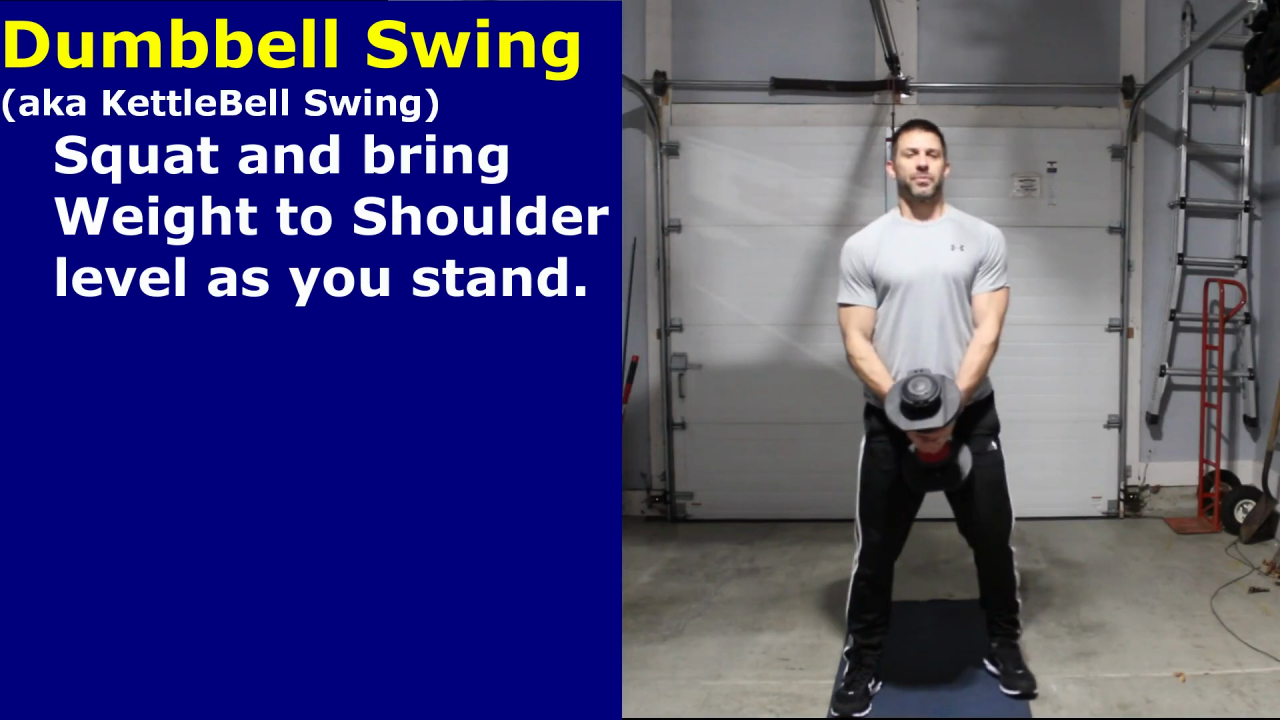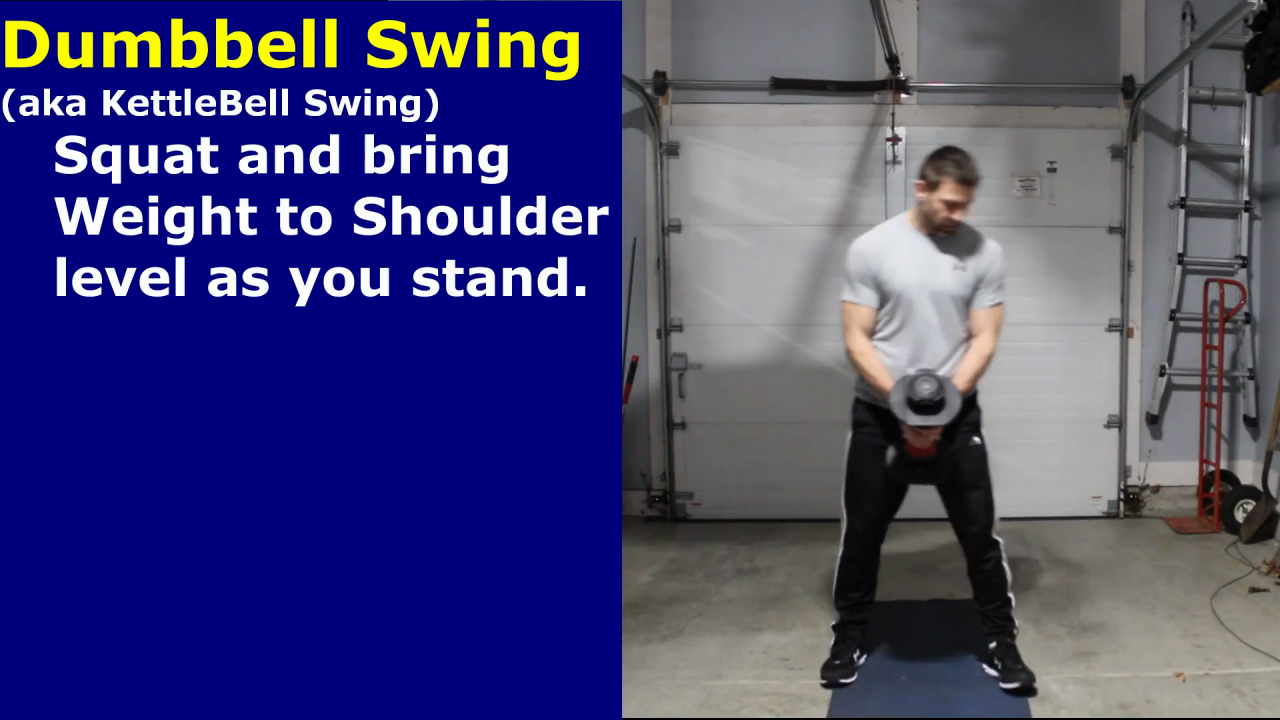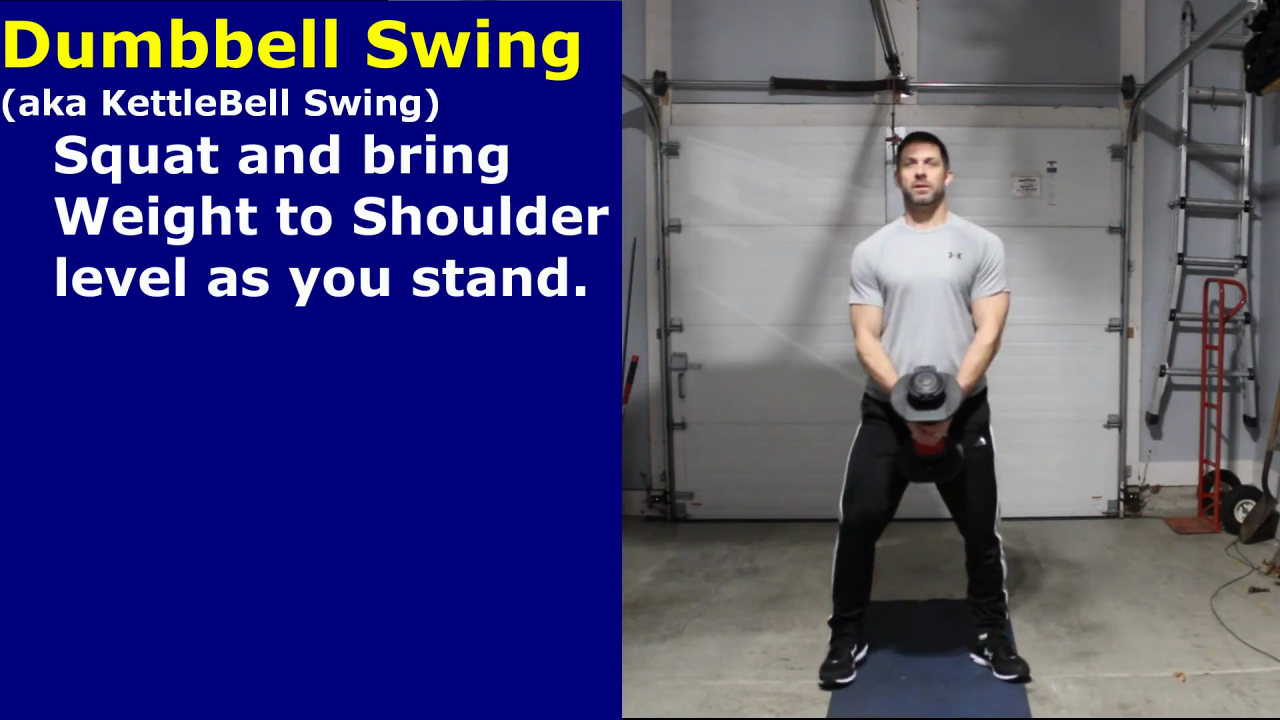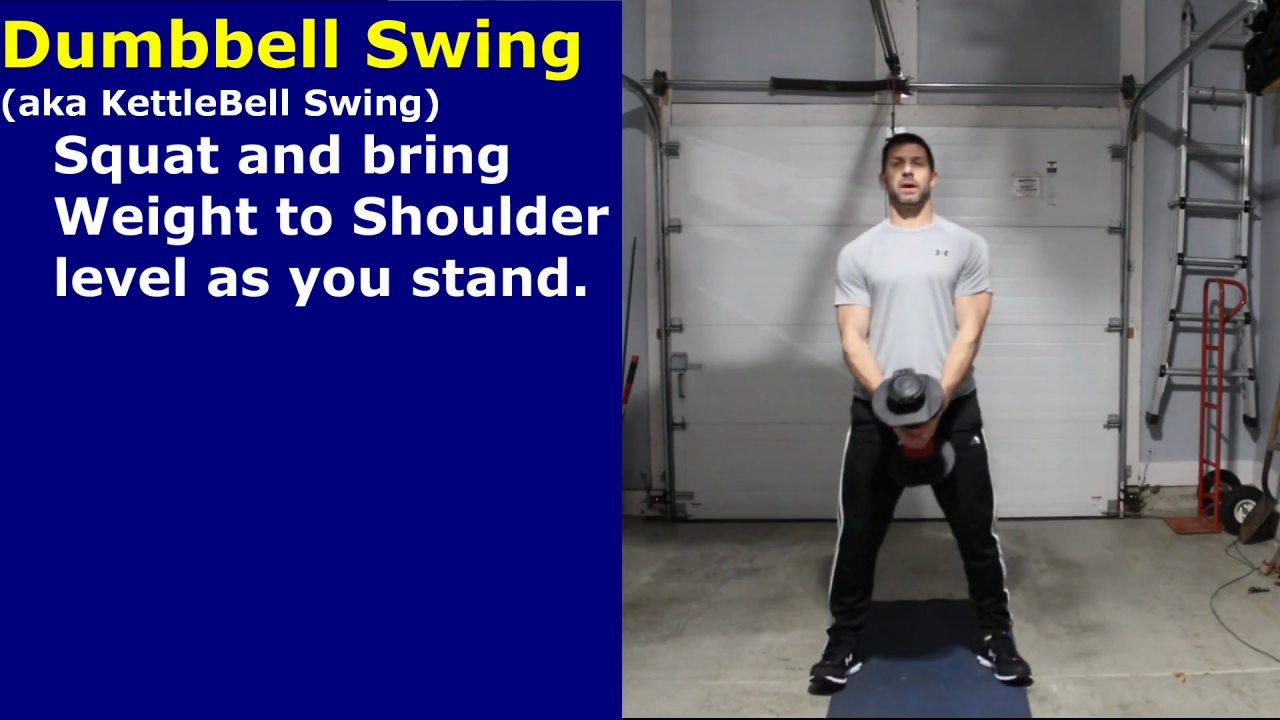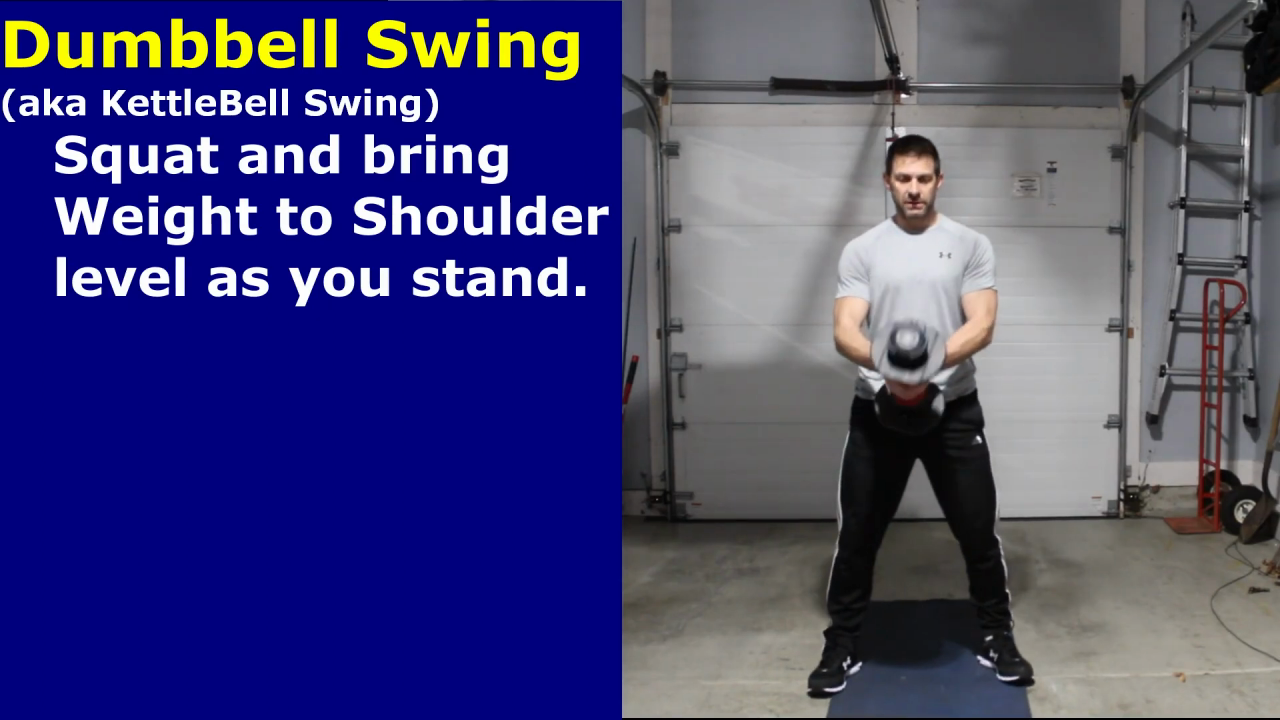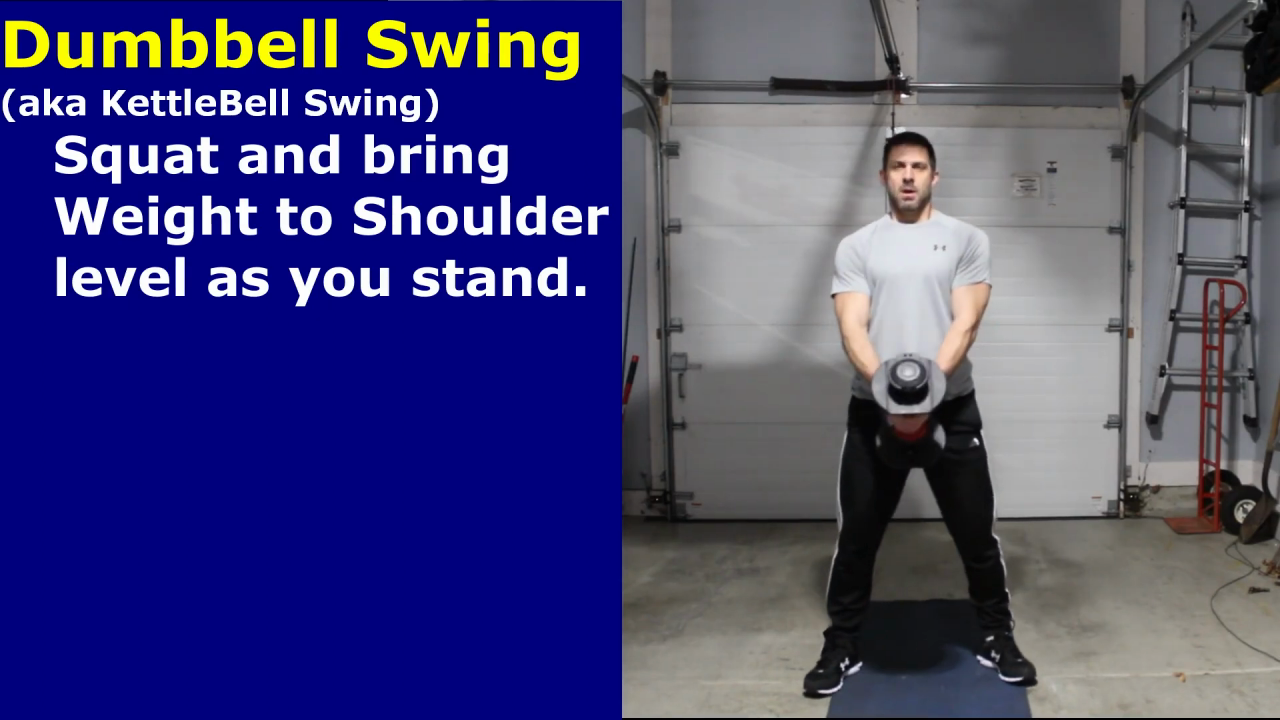
dt=0.7s
person 1, frame 1
left shoulder: (983, 238)
right shoulder: (863, 246)
left elbow: (988, 331)
right elbow: (856, 341)
left wrist: (949, 404)
left hip: (971, 415)
right hip: (890, 420)
left knee: (993, 540)
right knee: (876, 550)
left ankle: (1003, 647)
right ankle: (863, 662)
person 1, frame 2
left shoulder: (986, 254)
right shoulder: (872, 248)
left elbow: (984, 340)
right elbow: (856, 337)
left hip: (957, 411)
right hip: (879, 413)
left knee: (979, 532)
right knee: (862, 532)
left ankle: (1001, 646)
right ankle: (849, 639)
person 1, frame 3
left shoulder: (982, 244)
right shoulder: (871, 251)
left elbow: (989, 332)
right elbow: (866, 338)
left hip: (964, 410)
right hip: (885, 410)
left knee: (980, 530)
right knee: (859, 521)
left ankle: (990, 637)
right ankle: (847, 636)
person 1, frame 4
left shoulder: (966, 245)
right shoulder: (857, 252)
left elbow: (969, 333)
right elbow: (853, 339)
left wrist: (935, 404)
left hip: (954, 410)
right hip: (875, 412)
left knee: (976, 529)
right knee: (859, 531)
left ankle: (995, 637)
right ankle: (844, 642)
person 1, frame 5
left shoulder: (971, 244)
right shoulder: (861, 250)
left elbow: (983, 324)
right elbow: (844, 329)
left wrist: (933, 361)
right wrist: (881, 361)
left hip: (953, 408)
right hip: (877, 410)
left knee: (978, 530)
right knee: (858, 533)
left ankle: (996, 637)
right ankle: (842, 645)
person 1, frame 6
left shoulder: (967, 239)
right shoulder: (856, 246)
left elbow: (966, 322)
right elbow: (853, 327)
left hip: (952, 407)
right hip: (873, 409)
left knee: (975, 532)
right knee: (857, 535)
left ankle: (997, 639)
right ankle: (841, 647)
